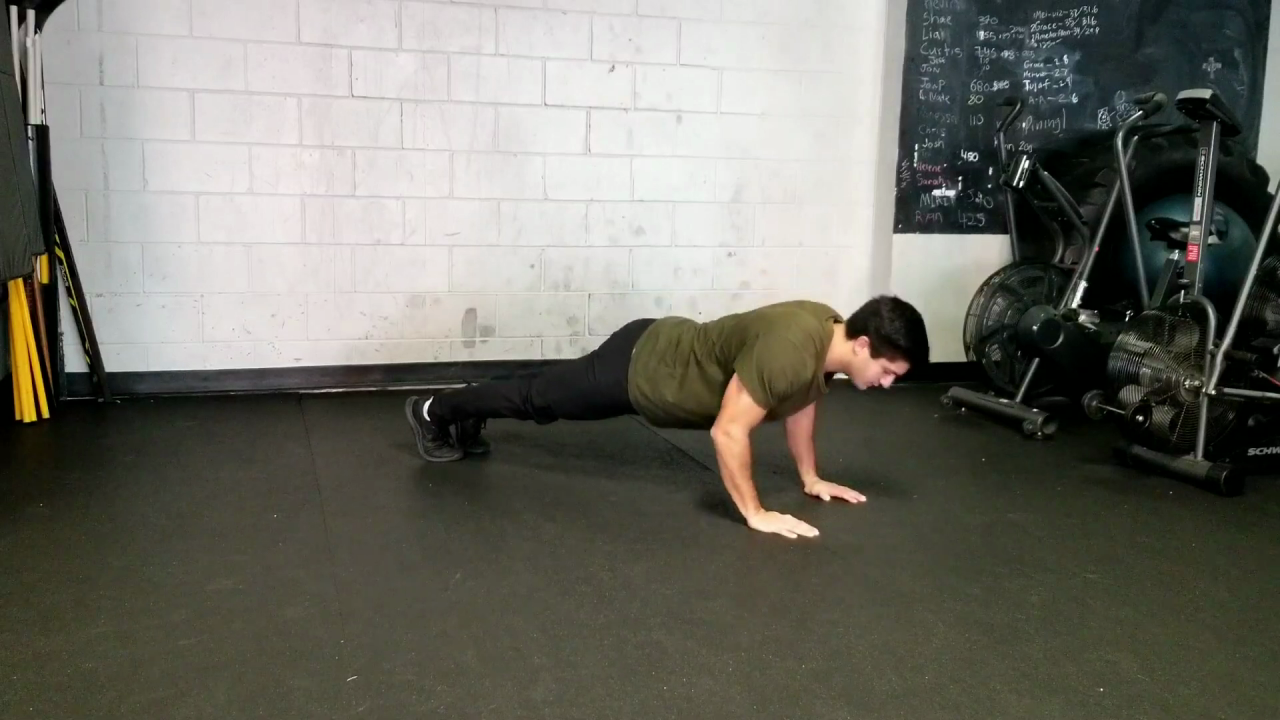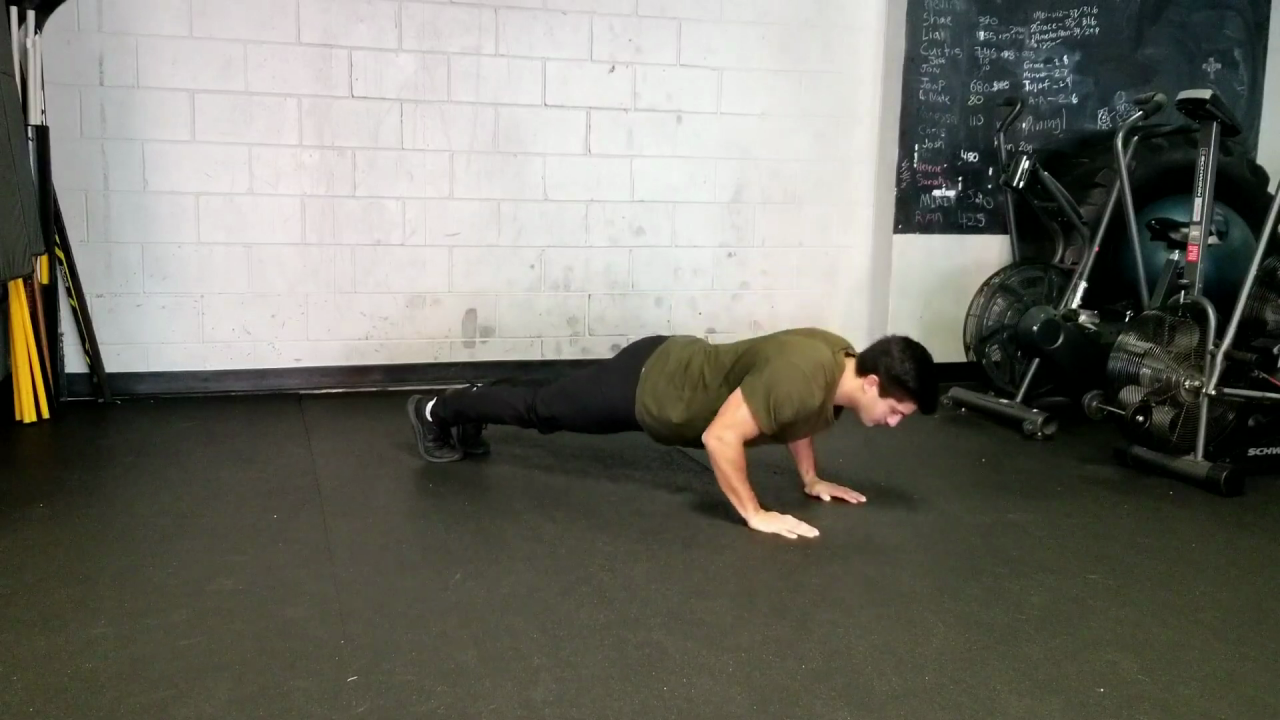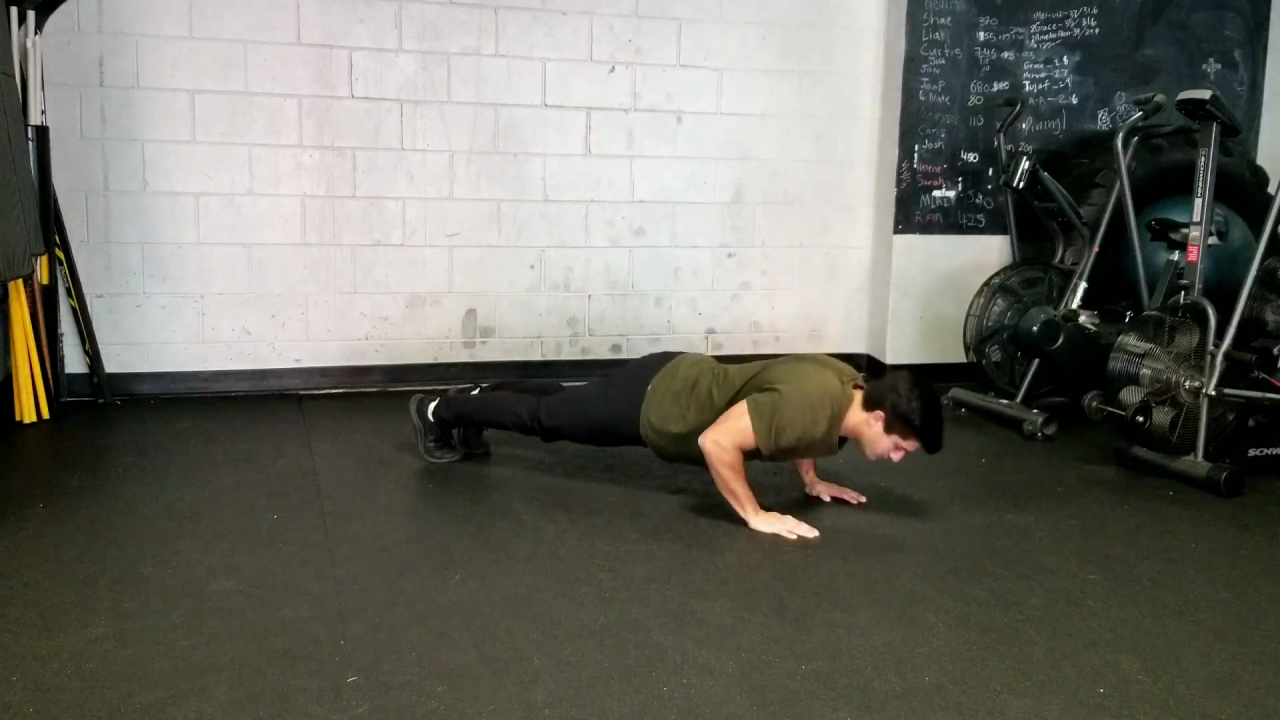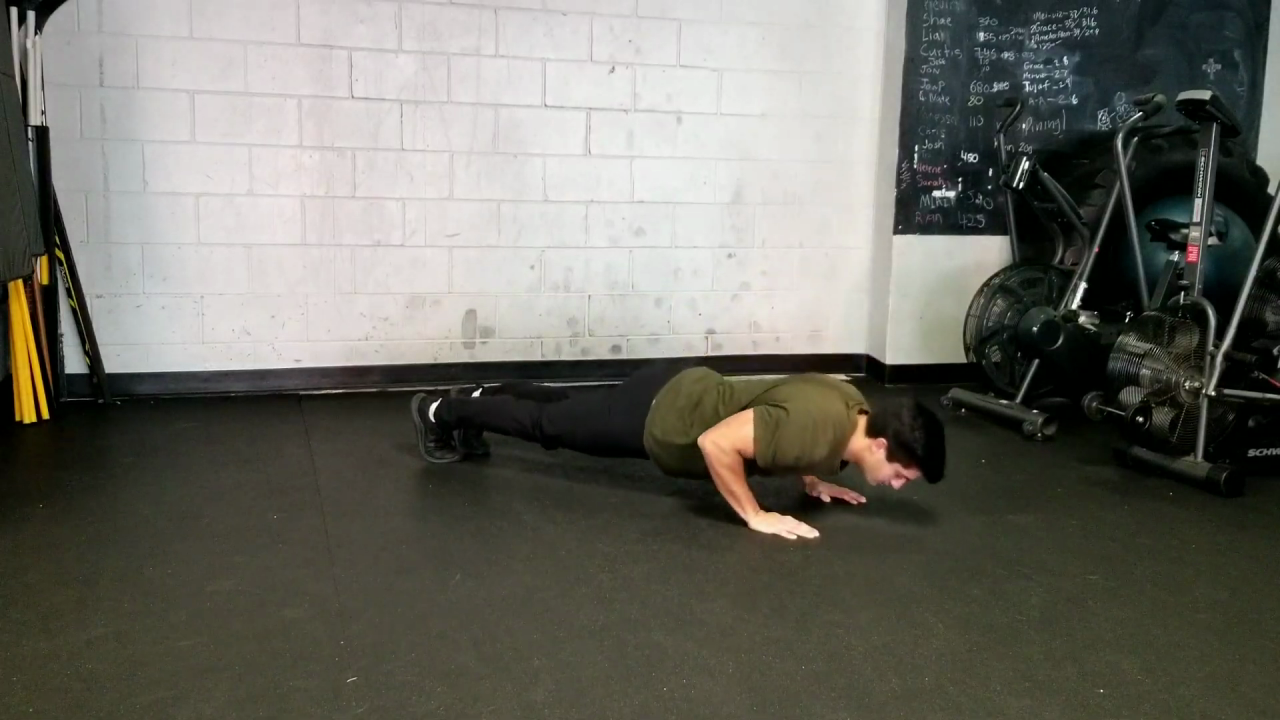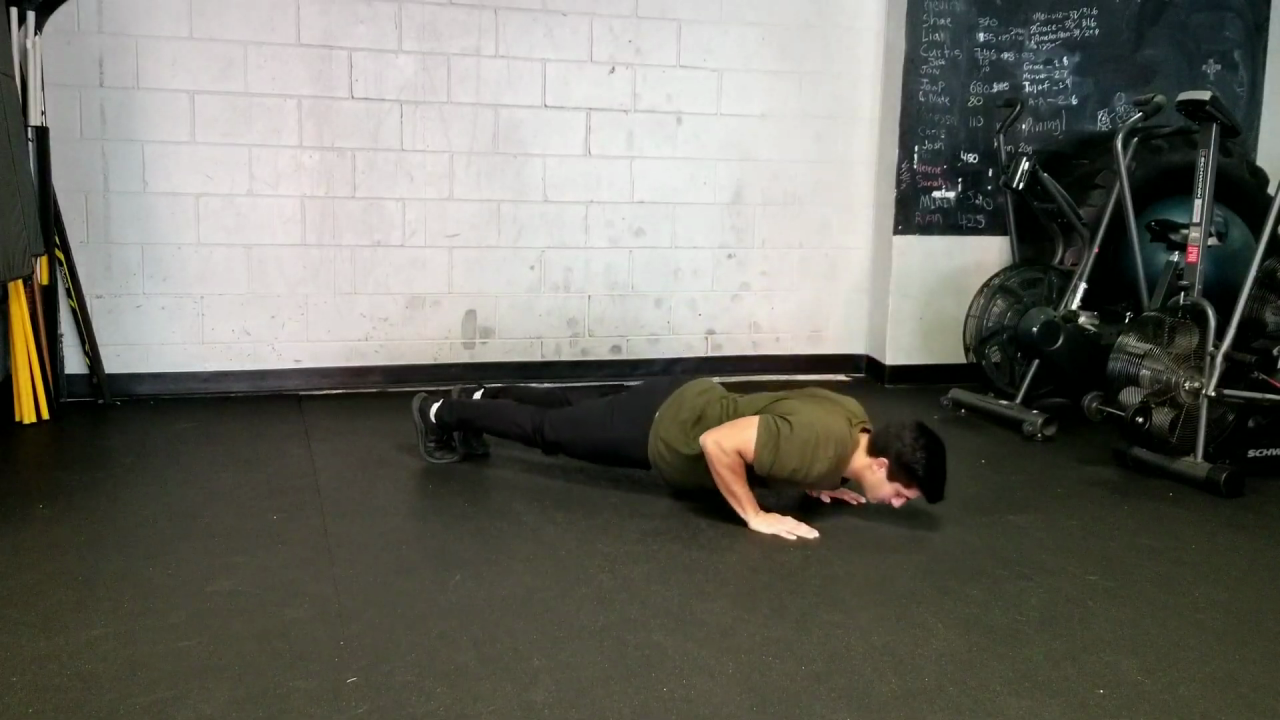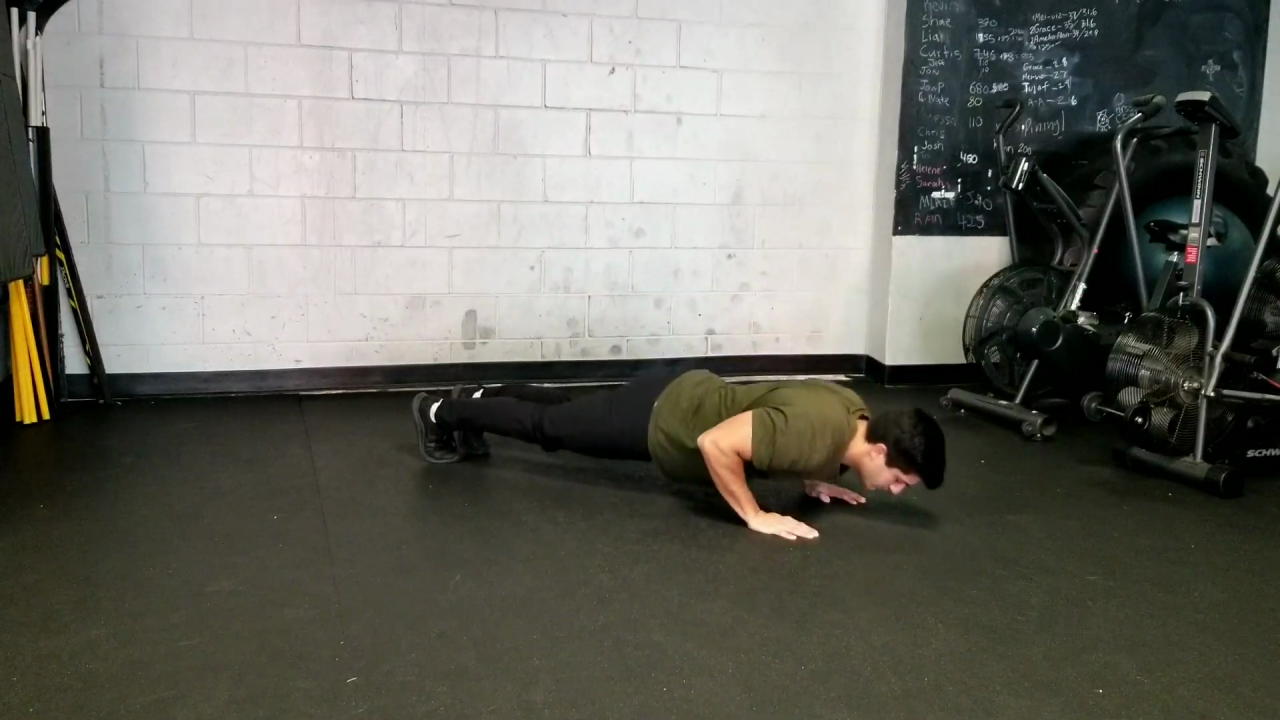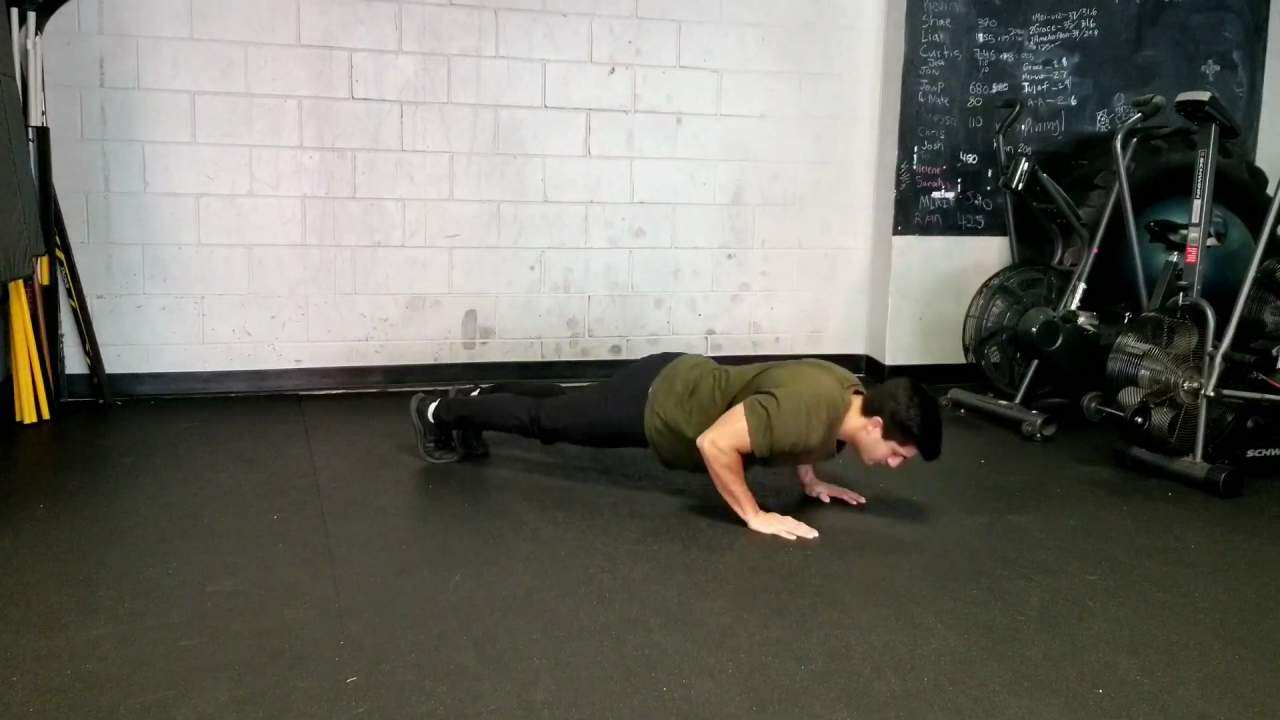
dt=0.3s
person 1, frame 1
left shoulder: (829, 333)
right shoulder: (790, 351)
left elbow: (798, 403)
right elbow: (728, 431)
left wrist: (810, 477)
right wrist: (755, 514)
left hip: (667, 353)
right hip: (639, 370)
left knee: (548, 397)
right knee: (537, 401)
left ankle: (465, 413)
right ankle: (433, 411)
person 1, frame 2
left shoulder: (840, 359)
right shoulder: (802, 378)
left elbow: (799, 415)
right elbow: (720, 437)
left wrist: (811, 480)
right wrist: (755, 515)
left hip: (675, 367)
right hip: (648, 389)
left knee: (552, 404)
right knee: (542, 410)
left ankle: (473, 398)
right ankle: (437, 412)
person 1, frame 3
left shoulder: (850, 388)
right shoulder: (811, 406)
right elbow: (716, 442)
left wrist: (811, 479)
right wrist: (755, 516)
left hip: (684, 381)
right hip: (655, 405)
left knee: (561, 405)
right knee: (545, 418)
left ankle: (477, 396)
right ankle: (438, 411)
person 1, frame 4
left shoulder: (852, 406)
right shoulder: (817, 428)
right elbow: (715, 443)
left wrist: (812, 479)
right wrist: (754, 516)
left hip: (688, 390)
right hip: (659, 419)
left knee: (565, 412)
right knee: (546, 426)
left ankle: (478, 397)
right ankle: (440, 413)
person 1, frame 5
left shoulder: (854, 419)
right shoulder: (822, 447)
right elbow: (717, 443)
left wrist: (818, 484)
right wrist: (755, 515)
left hip: (690, 400)
right hip: (663, 431)
left knee: (571, 413)
right knee: (549, 431)
left ankle: (480, 398)
right ankle: (441, 412)
person 1, frame 6
left shoulder: (852, 410)
right shoulder: (817, 435)
right elbow: (715, 443)
left wrist: (812, 480)
right wrist: (755, 516)
left hip: (688, 394)
right hip: (661, 421)
left knee: (564, 415)
right knee: (548, 426)
left ankle: (479, 398)
right ankle: (441, 413)
person 1, frame 7
left shoulder: (846, 391)
right shoulder: (808, 411)
right elbow: (713, 443)
left wrist: (810, 480)
right wrist: (754, 516)
left hip: (682, 383)
right hip: (655, 406)
left knee: (564, 406)
right knee: (545, 422)
left ankle: (478, 397)
right ankle: (438, 413)
